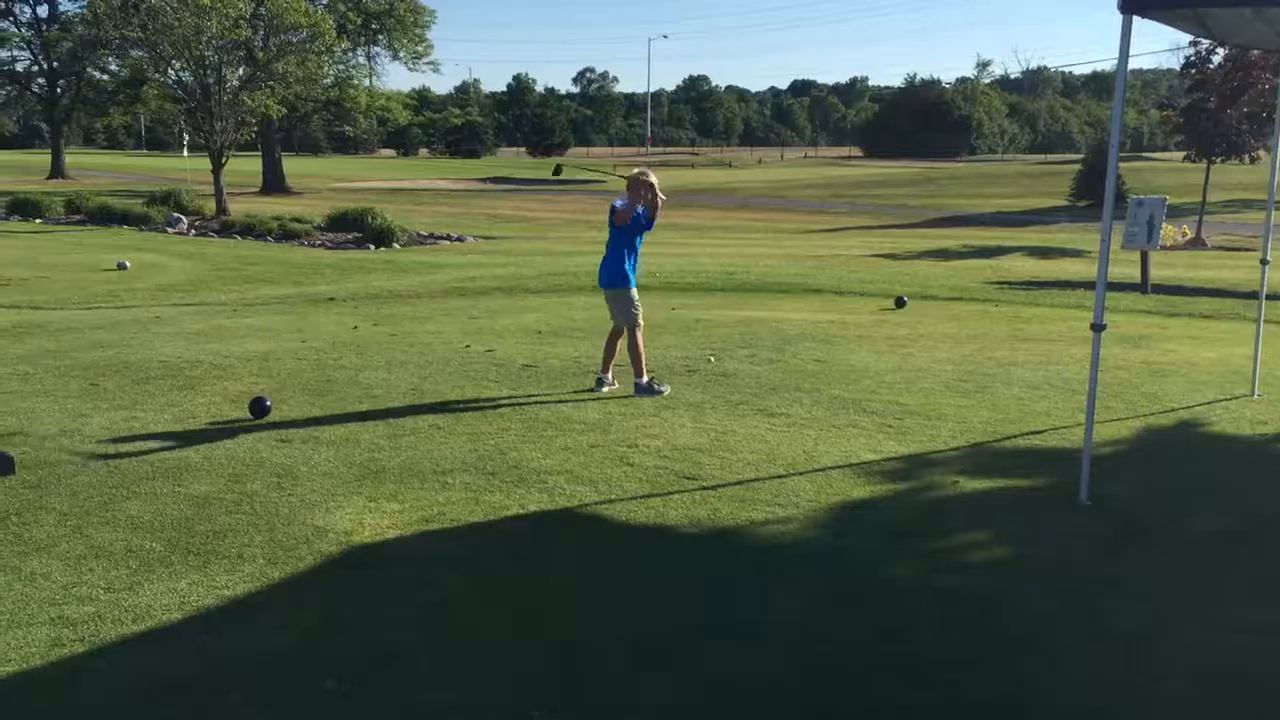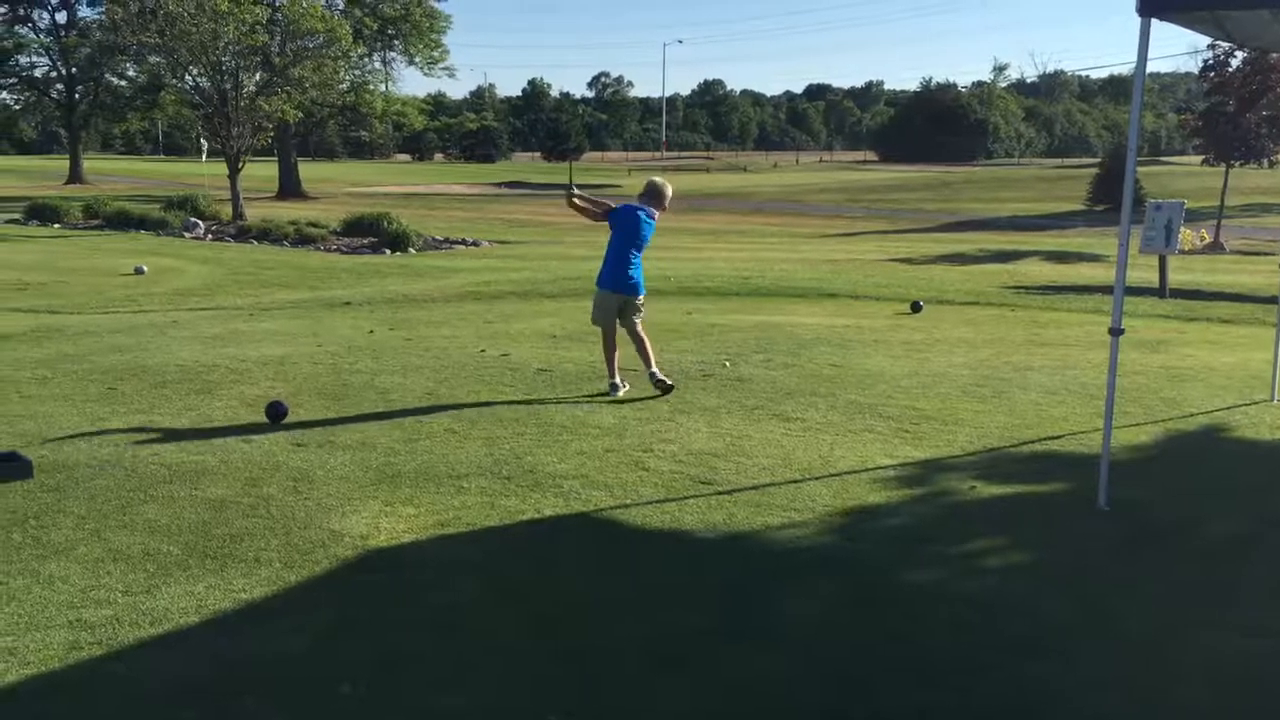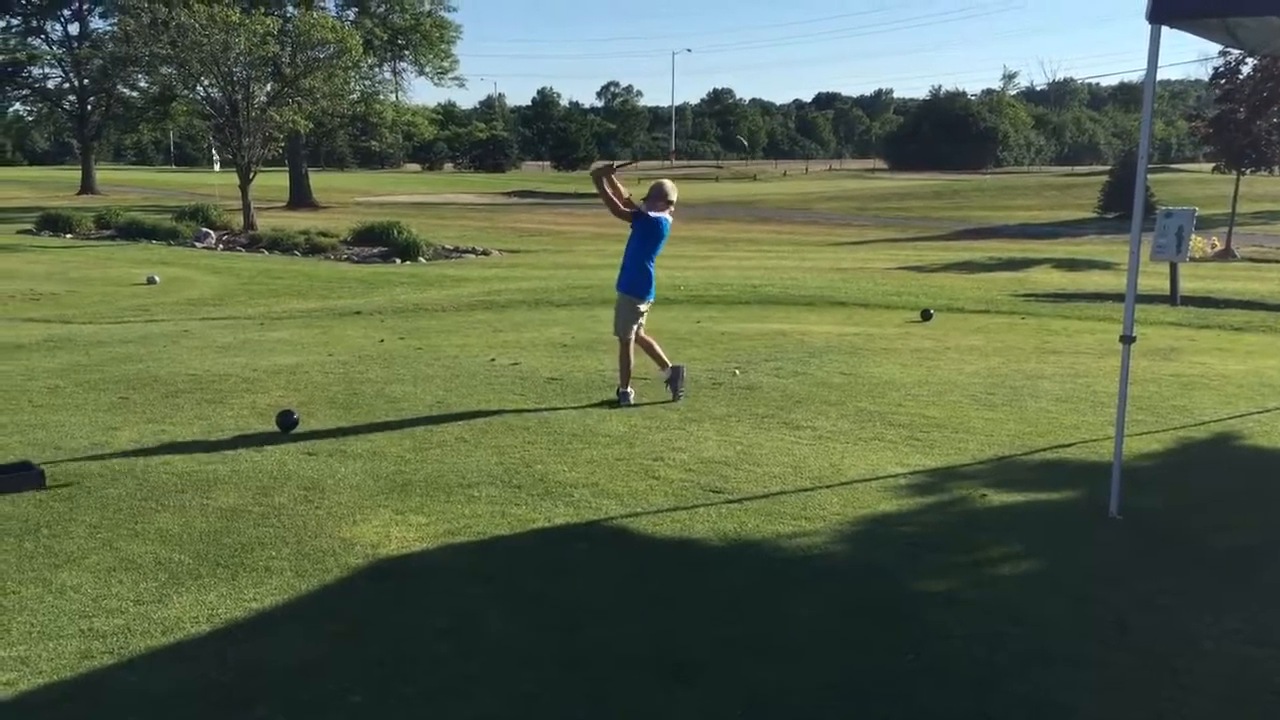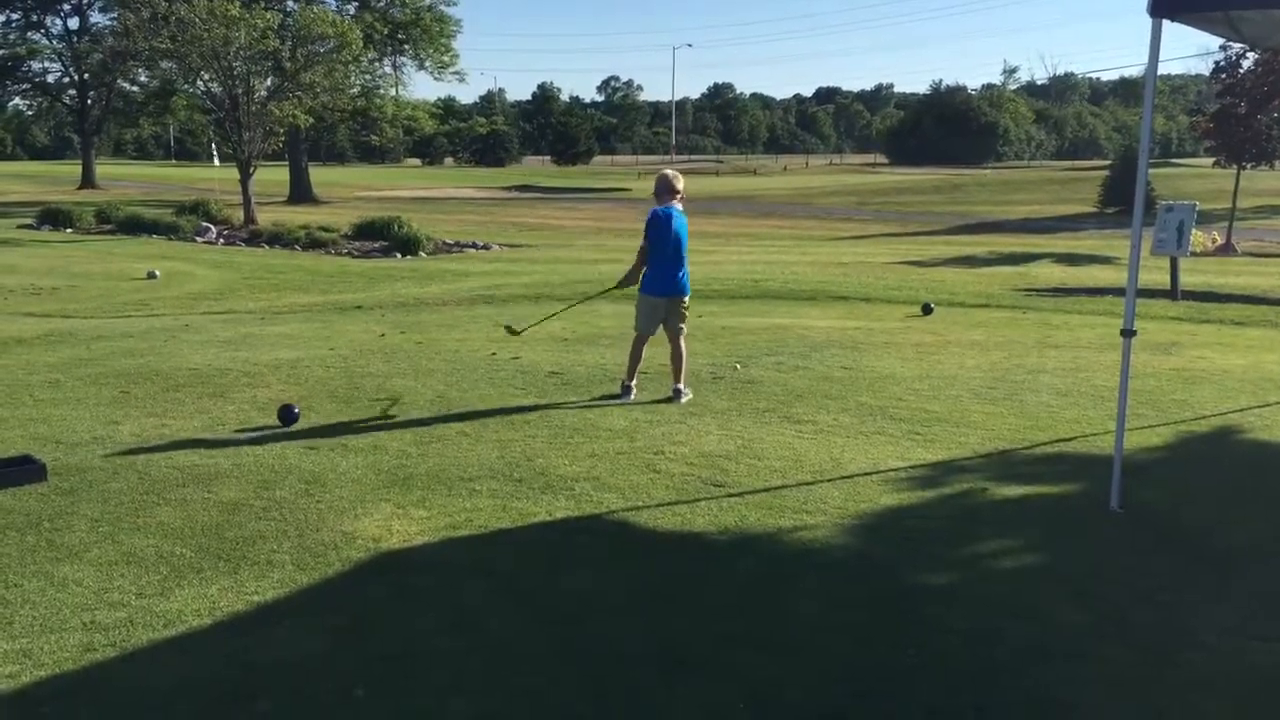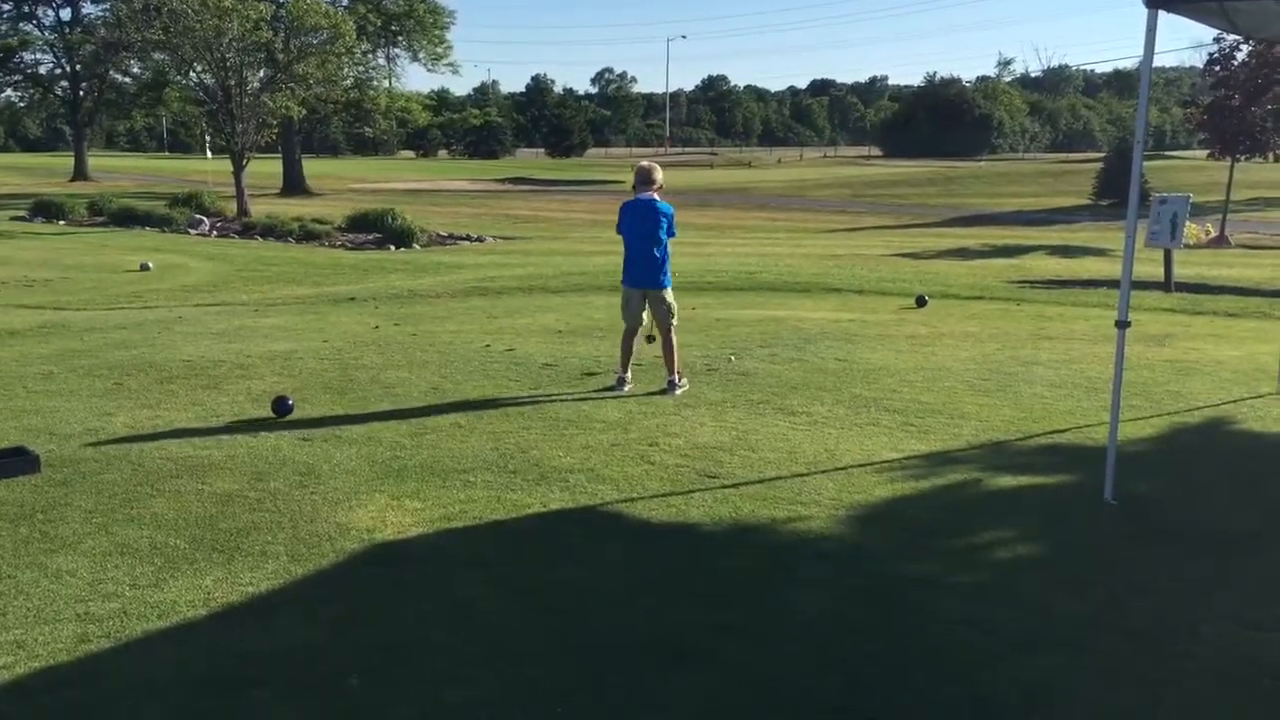
dt=0.4s
person 1, frame 1
left shoulder: (643, 214)
right shoulder: (620, 208)
left elbow: (655, 210)
right elbow: (621, 219)
left wrist: (652, 192)
right wrist: (637, 198)
left hip: (615, 277)
right hip: (619, 278)
left knee: (619, 327)
right knee: (634, 327)
left ankle: (604, 377)
right ankle: (641, 382)
person 1, frame 2
left shoulder: (627, 211)
right shoulder: (649, 223)
left elbow: (599, 214)
left wrist: (574, 200)
right wrist: (580, 197)
left hip: (608, 282)
right hip: (633, 285)
left knee: (608, 331)
right knee: (635, 330)
left ankle: (614, 382)
right ankle: (654, 372)
person 1, frame 3
left shoulder: (654, 221)
right shoulder: (658, 222)
left elbow: (621, 211)
right elbow: (627, 203)
left wrist: (601, 183)
right wrist: (609, 177)
left hip: (634, 288)
right hip: (642, 288)
left knee: (626, 339)
right knee: (637, 335)
left ankle: (625, 391)
right ankle: (670, 370)
person 1, frame 4
left shoulder: (657, 215)
right shoulder: (681, 218)
left elbow: (645, 250)
left wrist: (634, 274)
right wrist: (636, 272)
left hip: (654, 288)
right hip: (679, 288)
left knee: (641, 336)
right knee: (676, 338)
left ankle: (629, 385)
right ankle: (679, 388)
person 1, frame 5
left shoulder: (626, 208)
right shoulder: (666, 210)
left elbow: (625, 237)
right elbow: (667, 241)
left hip: (632, 279)
right hip: (659, 279)
left knee: (631, 328)
right knee: (667, 329)
left ankle: (623, 376)
right ankle: (673, 379)
